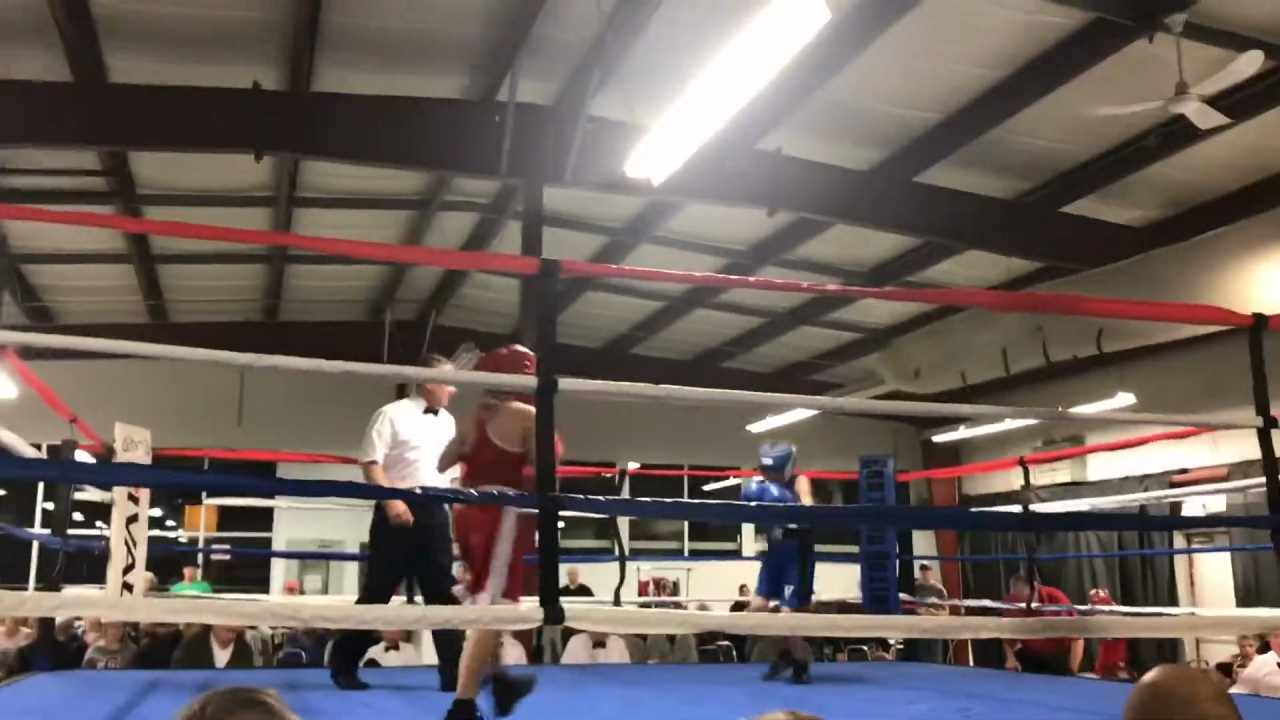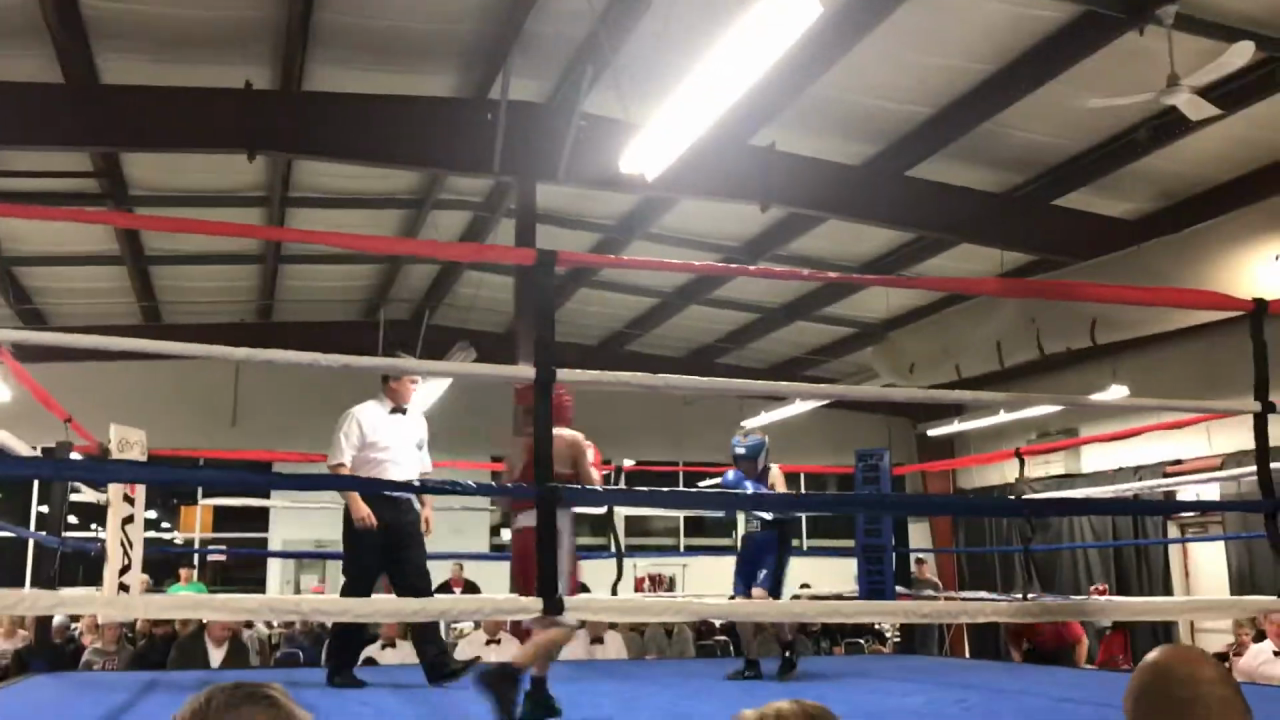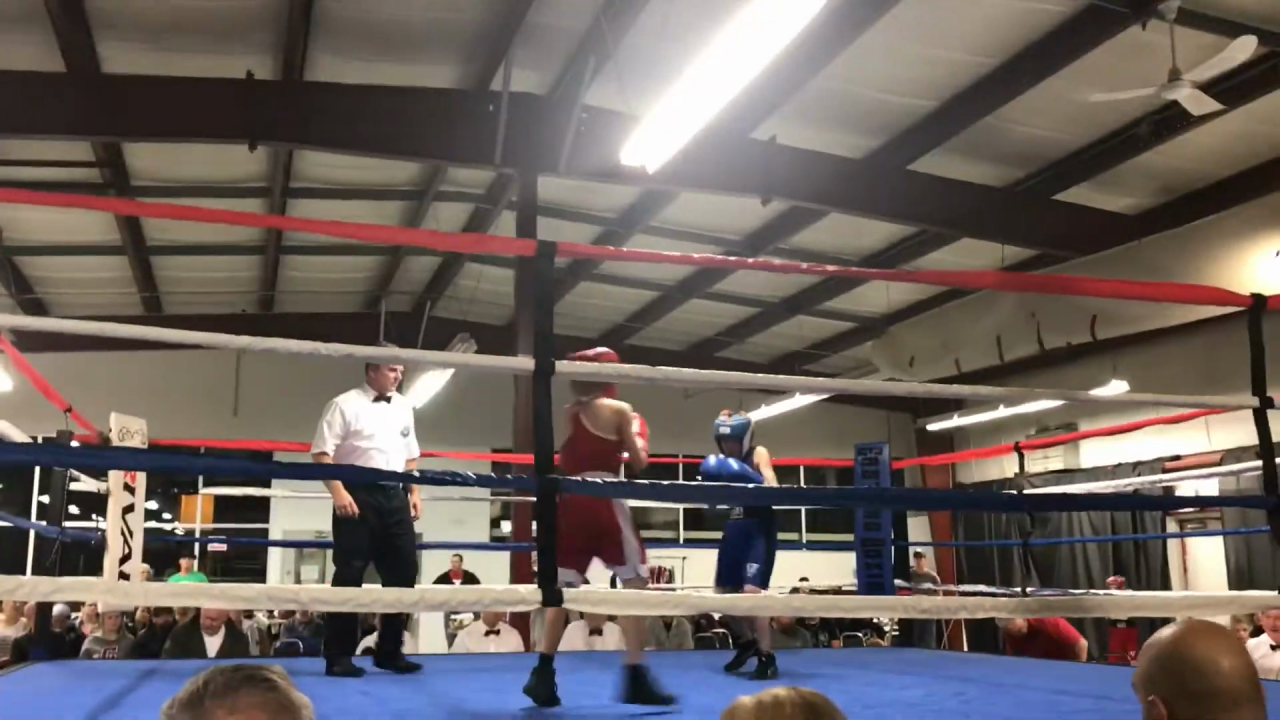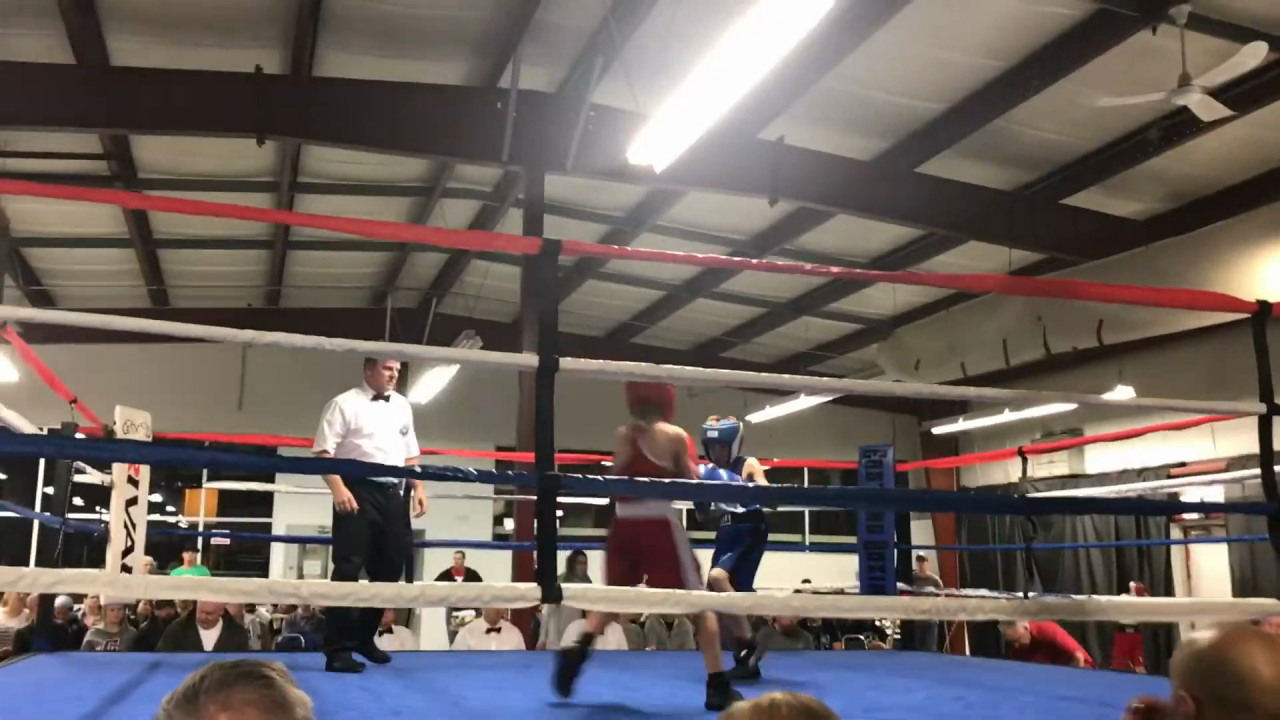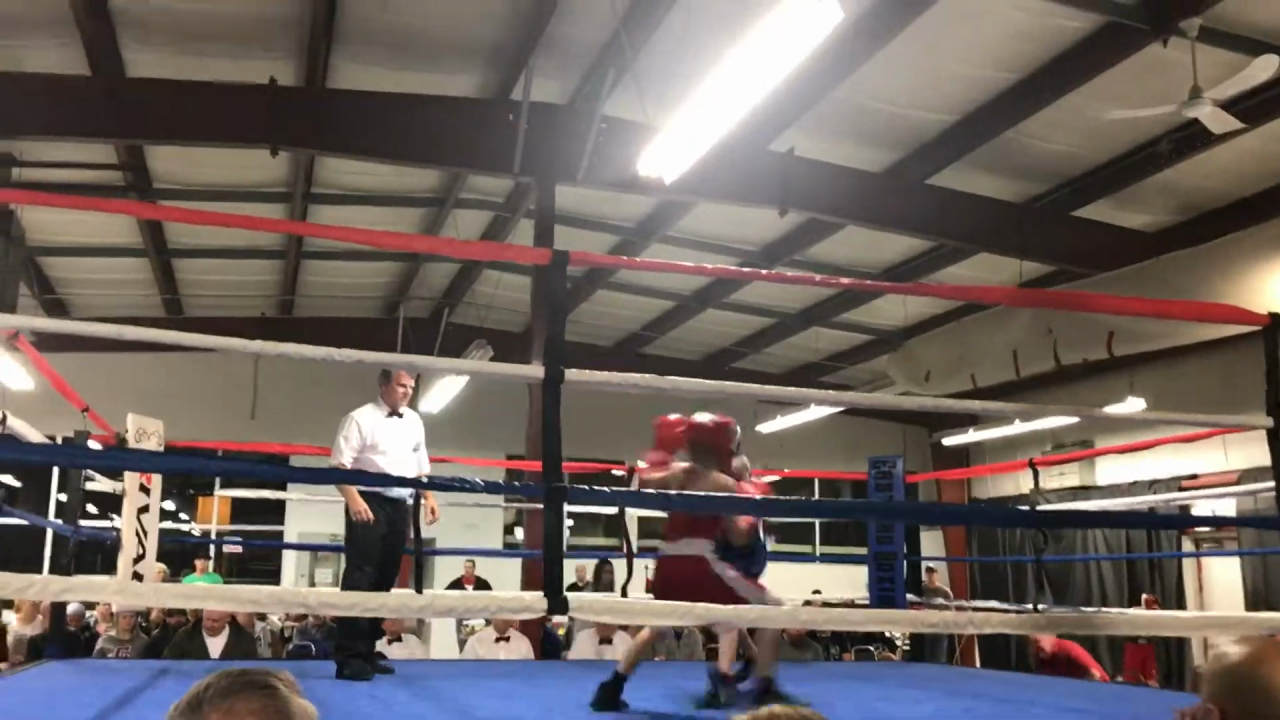
dt=0.2s
person 1, frame 1
left shoulder: (477, 415)
right shoulder: (526, 414)
left elbow: (443, 464)
right wrist: (552, 449)
left hip: (468, 512)
right hip: (499, 513)
left knee: (490, 605)
right knee: (494, 609)
left ankle: (501, 682)
person 1, frame 2
left shoulder: (520, 446)
right shoulder: (572, 441)
right elbow: (592, 490)
right wrist: (591, 466)
left hip: (523, 533)
right hip: (552, 530)
left knee: (543, 620)
right knee: (559, 624)
right ankle: (506, 673)
person 1, frame 3
left shoulder: (567, 414)
right shoulder: (619, 410)
left elbow: (562, 462)
right elbow: (639, 462)
right wrist: (638, 439)
left hip: (567, 502)
right hip: (603, 501)
left knee: (564, 591)
right knee: (634, 584)
left ankle: (543, 671)
right ankle: (636, 677)
person 1, frame 4
left shoulder: (623, 435)
right shoulder: (674, 436)
right wrist: (688, 463)
left hip: (624, 525)
right hip: (658, 523)
left ankle: (574, 654)
right ankle: (717, 686)
person 1, frame 5
left shoulder: (678, 473)
right shoulder: (724, 484)
left elbow: (643, 481)
right elbow: (738, 537)
right wrist: (751, 513)
left hip: (668, 563)
right hip: (698, 562)
left ankle: (611, 688)
right ankle: (766, 688)
person 2, frame 1
left shoulder: (447, 421)
right shoulder: (393, 415)
right elbow: (370, 462)
right wrist: (390, 500)
left hip: (432, 510)
right hip: (399, 511)
left knee: (440, 590)
right knee: (379, 588)
left ankle: (454, 671)
right ankle: (344, 664)
person 2, frame 2
left shoulder: (417, 420)
right shoulder: (360, 416)
right elbow: (338, 464)
left wrist: (425, 506)
right wrist: (356, 504)
left hip: (403, 510)
right hip: (370, 511)
left knee: (417, 584)
right knee: (358, 587)
left ankle: (438, 664)
right ankle: (340, 667)
person 2, frame 3
left shoulder: (403, 407)
right shoulder: (345, 405)
right elbow: (322, 453)
left wrist: (414, 492)
right wrist: (339, 492)
left hip: (393, 497)
right hip: (357, 495)
left knee: (402, 570)
right knee: (350, 575)
left ankle: (389, 650)
right ankle: (339, 656)
person 2, frame 4
left shoulder: (402, 406)
right shoulder: (345, 404)
left elbow: (409, 453)
right elbow: (323, 450)
left wrist: (418, 487)
right wrist: (338, 488)
left hip: (391, 494)
right hip: (357, 493)
left knee: (390, 569)
right knee: (348, 570)
left ankle: (364, 637)
right ankle: (339, 651)
person 2, frame 5
left shoulder: (414, 422)
right shoulder: (361, 419)
left elbow: (420, 467)
right elbow: (339, 463)
left wrist: (428, 497)
right wrist: (353, 499)
left hip: (398, 507)
right hip: (369, 505)
left knee: (383, 583)
right knee: (359, 578)
left ankle: (365, 652)
right ankle: (349, 657)
person 3, frame 1
left shoulder: (799, 482)
right shoulder: (764, 486)
left wrist: (786, 502)
right wrist: (753, 505)
left hip: (797, 553)
right hip: (775, 552)
left knee: (788, 612)
right knee: (757, 607)
left ankle: (801, 664)
right ankle: (787, 652)
person 3, frame 2
left shoulder: (773, 474)
right shoulder: (739, 478)
left hip: (774, 543)
right hip: (750, 543)
left knee: (760, 597)
left ankle: (787, 643)
right ankle: (751, 664)
person 3, frame 3
left shoulder: (758, 454)
right shoulder: (721, 463)
left elbow: (774, 490)
left wrist: (748, 477)
right wrist: (712, 484)
left hip: (759, 529)
right hip: (733, 531)
left knee: (751, 590)
right knee: (725, 593)
left ankle: (766, 658)
right ankle: (747, 642)
person 3, frame 4
left shoulder: (748, 466)
right shoulder: (710, 471)
right elbow: (705, 515)
left hip: (749, 535)
right hip: (725, 536)
left knee: (717, 578)
left ankle: (747, 642)
right ankle: (747, 660)
person 3, frame 5
left shoulder: (738, 465)
right shoulder: (710, 469)
left hip: (744, 545)
right hip: (725, 544)
left knee: (726, 602)
right knee: (720, 606)
left ankle: (724, 678)
right ankle: (752, 659)
